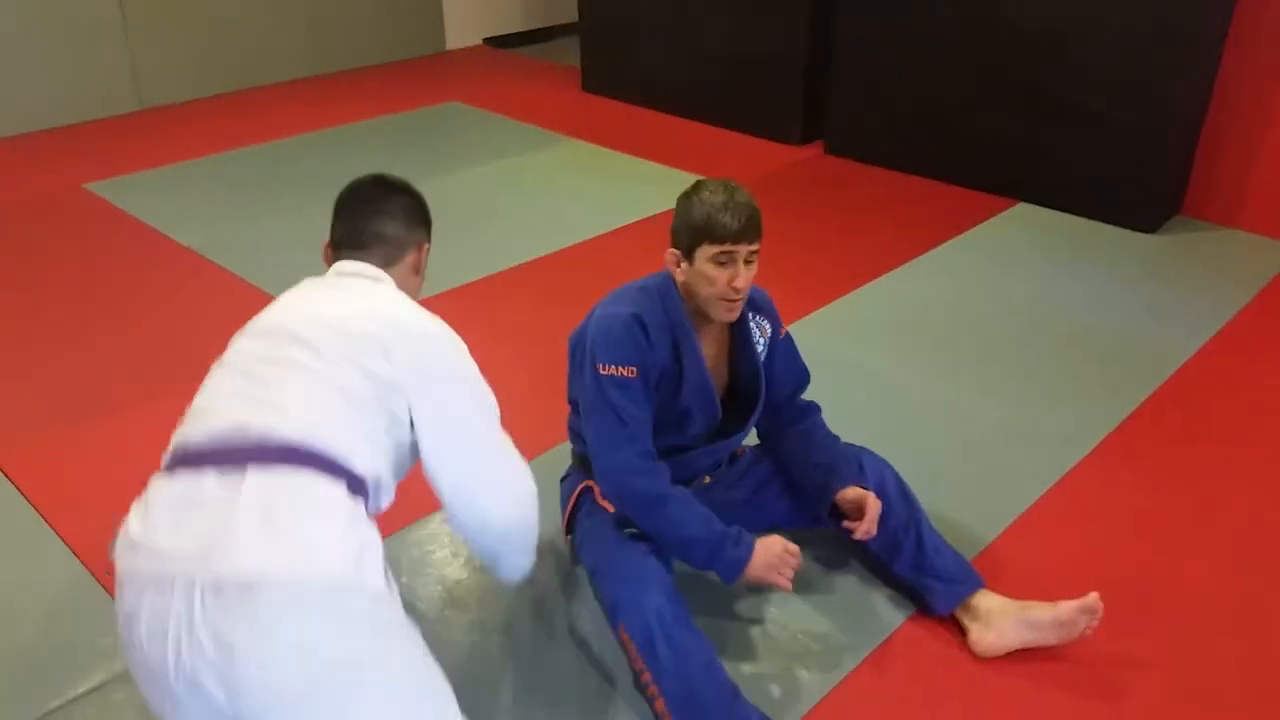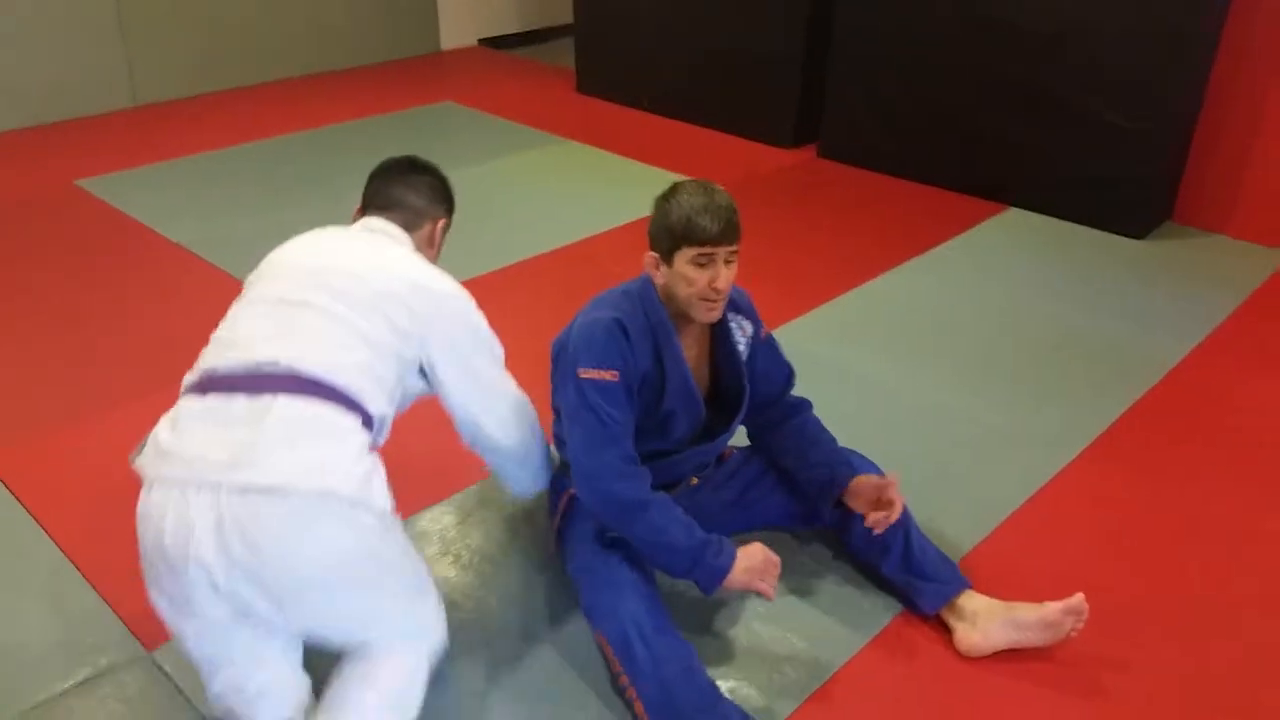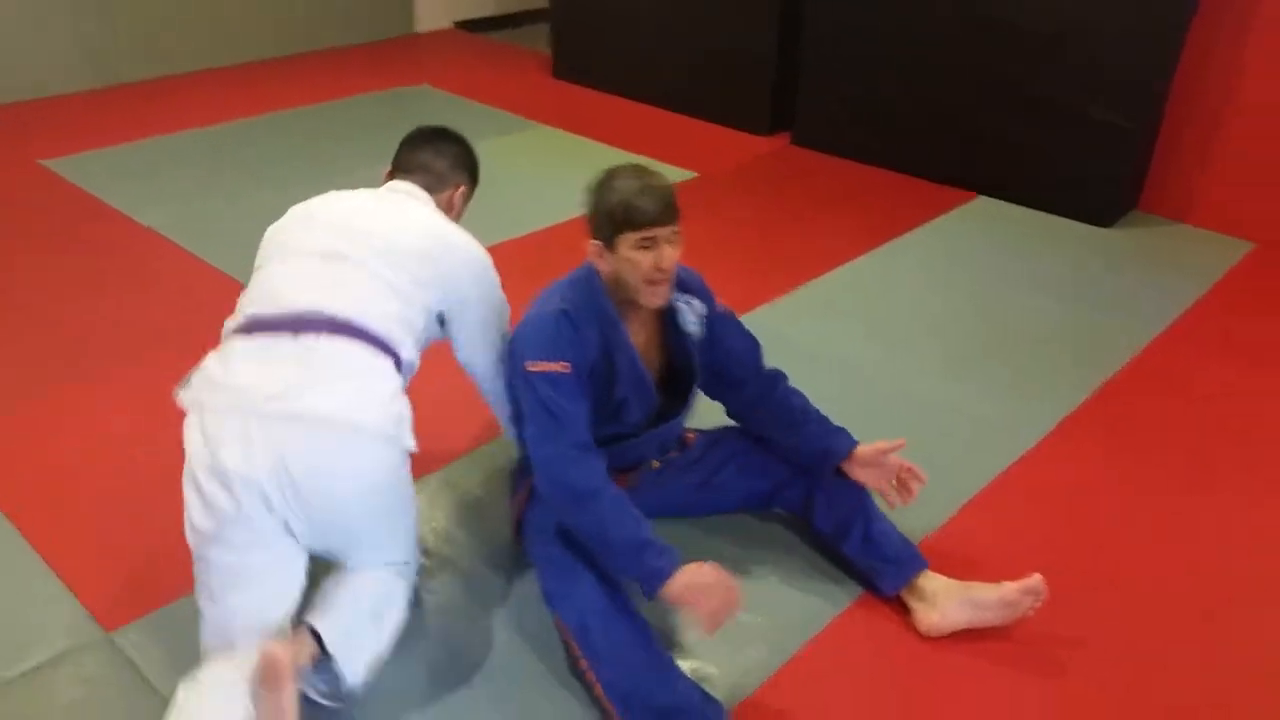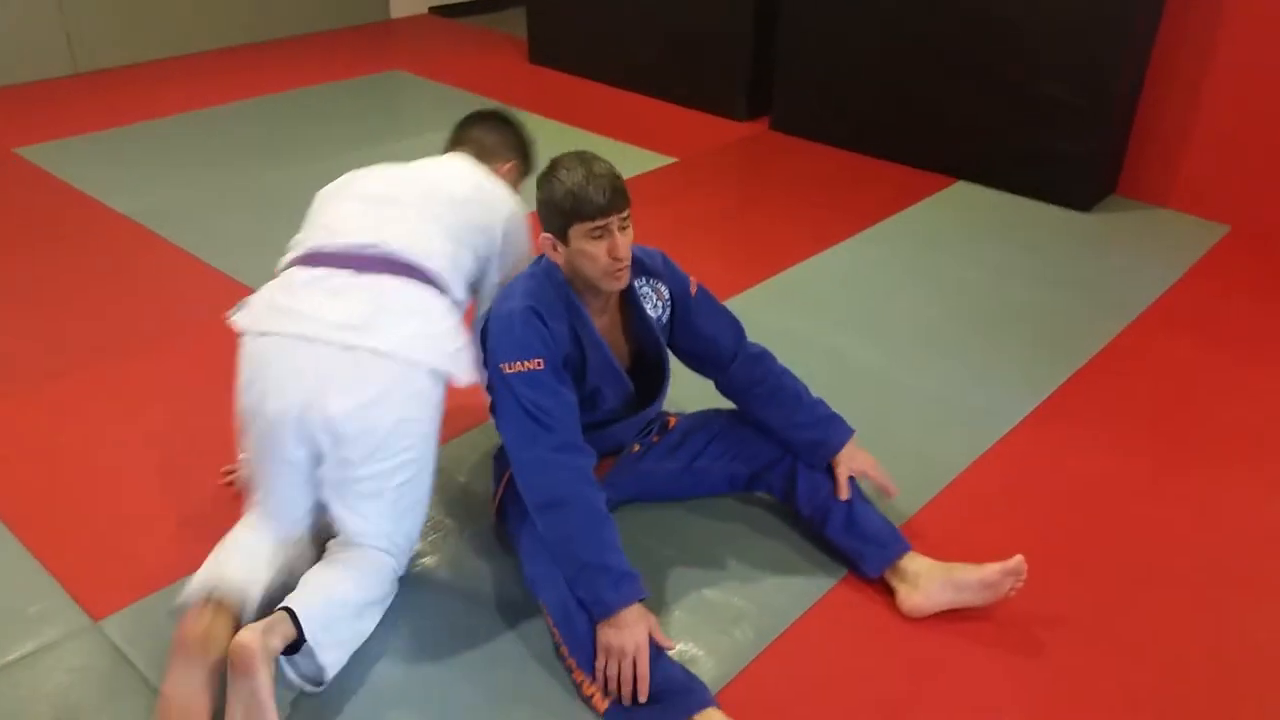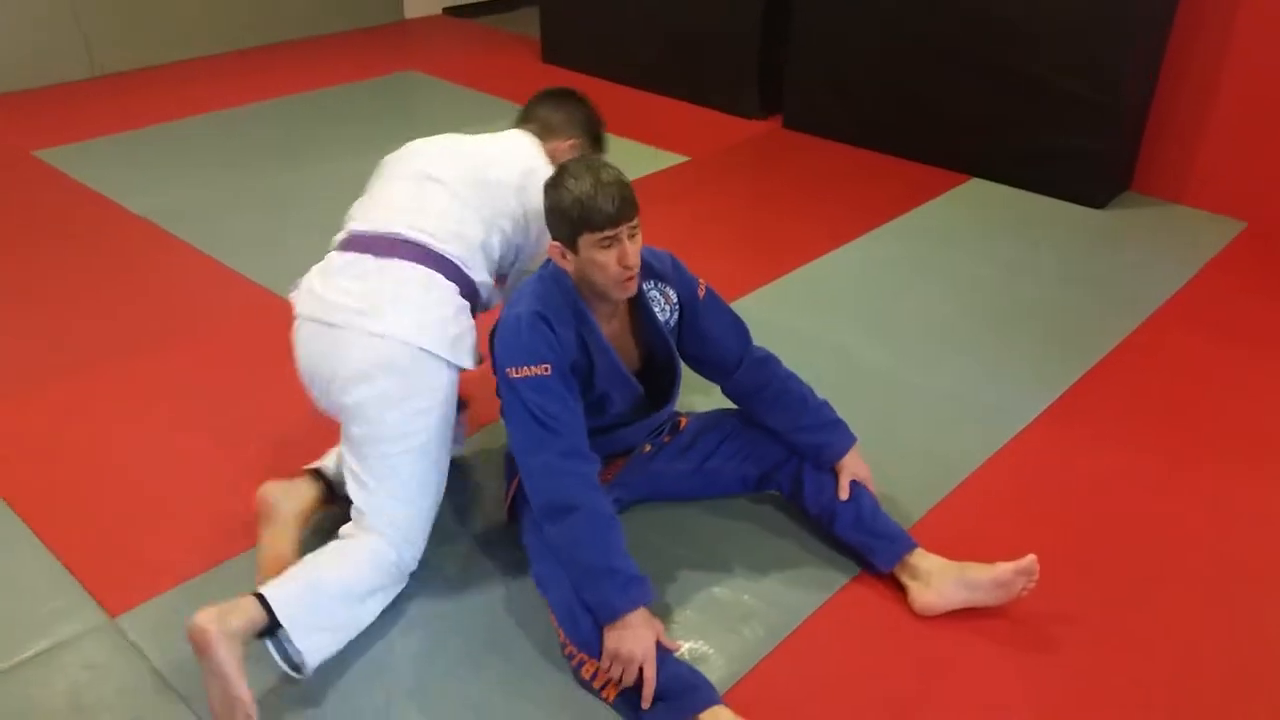
dt=0.2s
person 1, frame 1
left shoulder: (279, 316)
right shoulder: (420, 334)
right elbow: (497, 503)
right wrist: (517, 560)
left hip: (155, 574)
right hip: (297, 586)
person 1, frame 2
left shoulder: (289, 255)
right shoulder: (433, 291)
right elbow: (504, 429)
right wrist: (540, 475)
left hip: (177, 491)
right hip: (302, 495)
right knee: (409, 632)
person 1, frame 3
left shoulder: (305, 213)
right shoulder: (456, 248)
right elbow: (496, 371)
left hip: (226, 406)
right hip: (341, 428)
left knee: (242, 638)
right knee: (384, 566)
right ankle: (303, 654)
person 1, frame 4
left shoulder: (353, 182)
right shoulder: (500, 205)
left hip: (279, 342)
right hip: (389, 365)
left knee: (281, 519)
right knee: (374, 552)
left ankle: (211, 616)
right ankle: (278, 640)
person 1, frame 5
left shoulder: (420, 149)
right shoulder: (543, 188)
left hip: (323, 317)
right hip: (404, 340)
right knee: (388, 541)
left ankle: (306, 491)
right ankle: (239, 622)
person 2, frame 1
left shoulder: (754, 312)
right shoulder: (622, 331)
left elbow: (787, 418)
right elbow: (630, 478)
left wrist: (837, 486)
right wrist: (737, 553)
left hip: (712, 474)
right hip: (623, 498)
left knee: (863, 476)
right knee: (645, 600)
left ankle: (978, 610)
person 2, frame 2
left shoulder: (734, 313)
right shoulder: (603, 337)
left elbow: (777, 415)
right elbow: (608, 484)
left wrist: (845, 482)
right wrist: (716, 562)
left hip: (697, 475)
right hip: (608, 503)
left knee: (851, 477)
right knee: (623, 605)
left ankle: (965, 609)
person 2, frame 3
left shoulder: (684, 293)
right shoulder: (553, 331)
left elbow: (751, 387)
right elbow: (568, 477)
left wrist: (841, 452)
right wrist: (662, 571)
left hip: (659, 459)
right hip: (570, 493)
left knee: (810, 469)
right knee: (584, 590)
left ankle: (925, 591)
person 2, frame 4
left shoulder: (650, 274)
right shoulder: (522, 324)
left elbow: (738, 363)
right elbow: (555, 475)
left wrist: (834, 440)
right wrist: (620, 600)
left hip: (638, 442)
right hip: (552, 478)
left knee: (782, 444)
right knee: (571, 580)
left ankle: (908, 573)
person 2, frame 5
left shoulder: (659, 274)
right shoulder: (530, 329)
left elbow: (744, 367)
right elbow: (563, 481)
left wrist: (836, 442)
right wrist: (623, 605)
left hip: (651, 441)
right hip: (564, 476)
left knee: (795, 446)
right knee: (581, 583)
left ankle: (920, 570)
